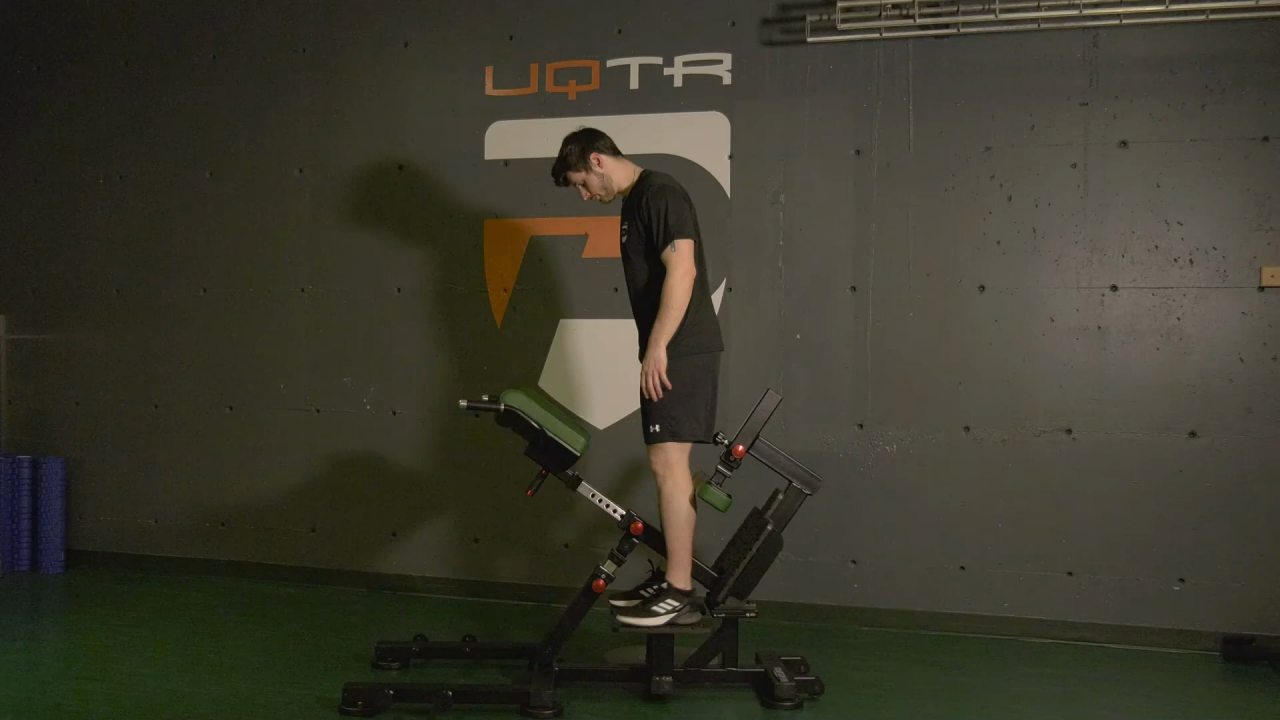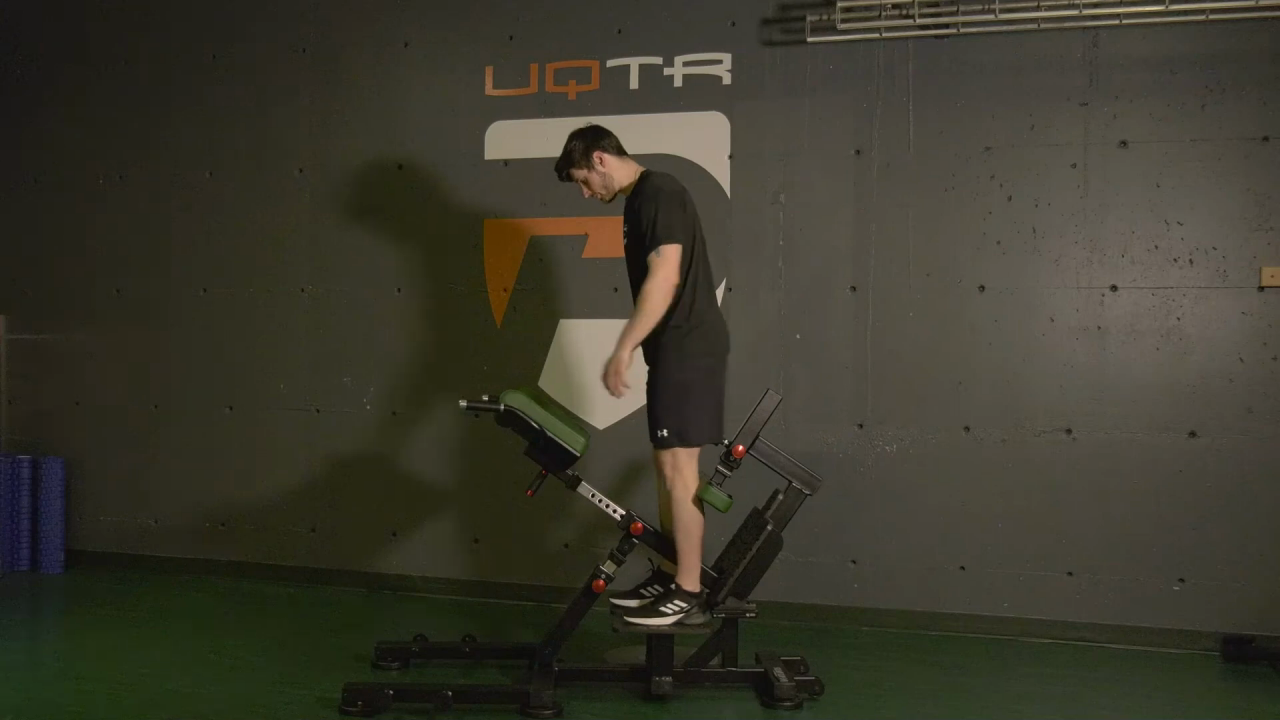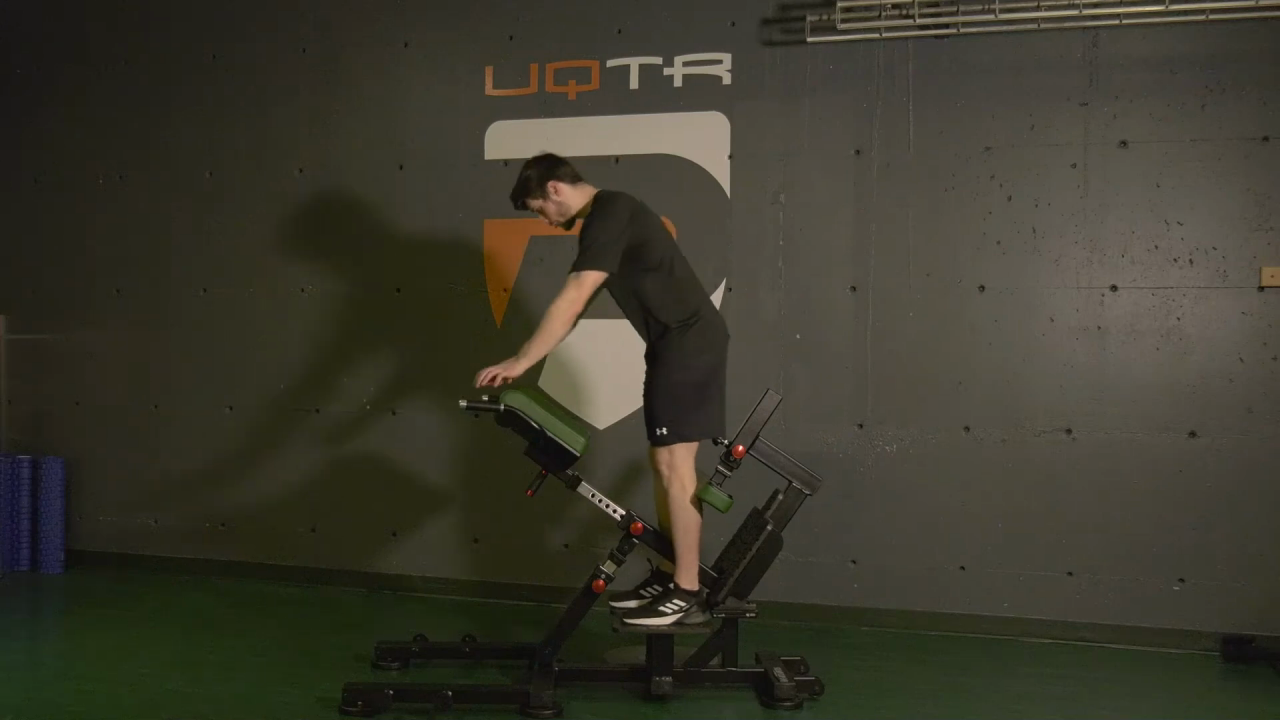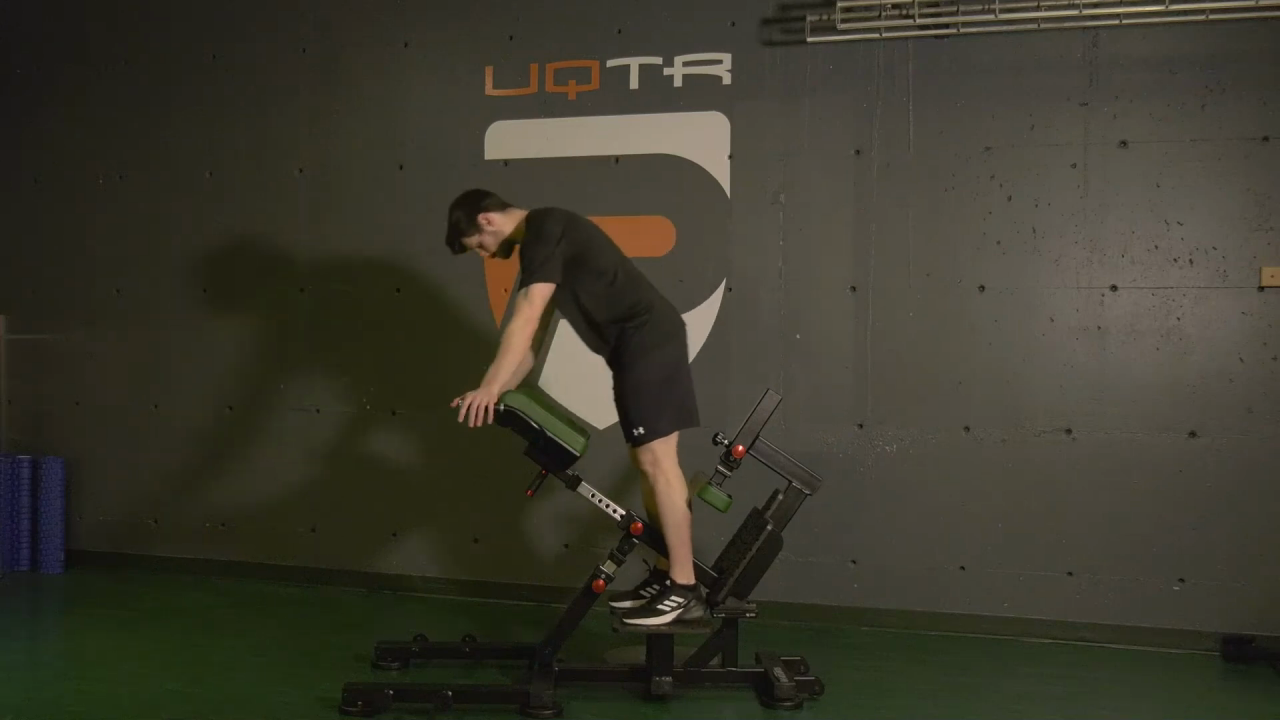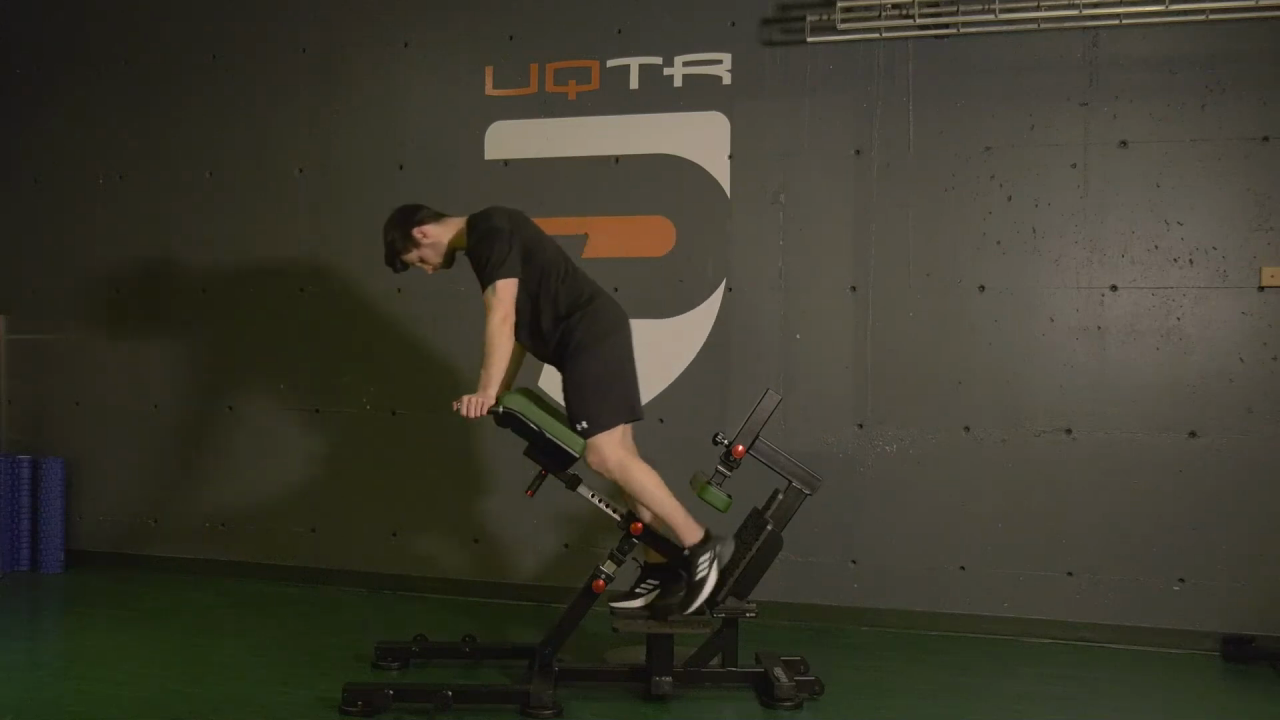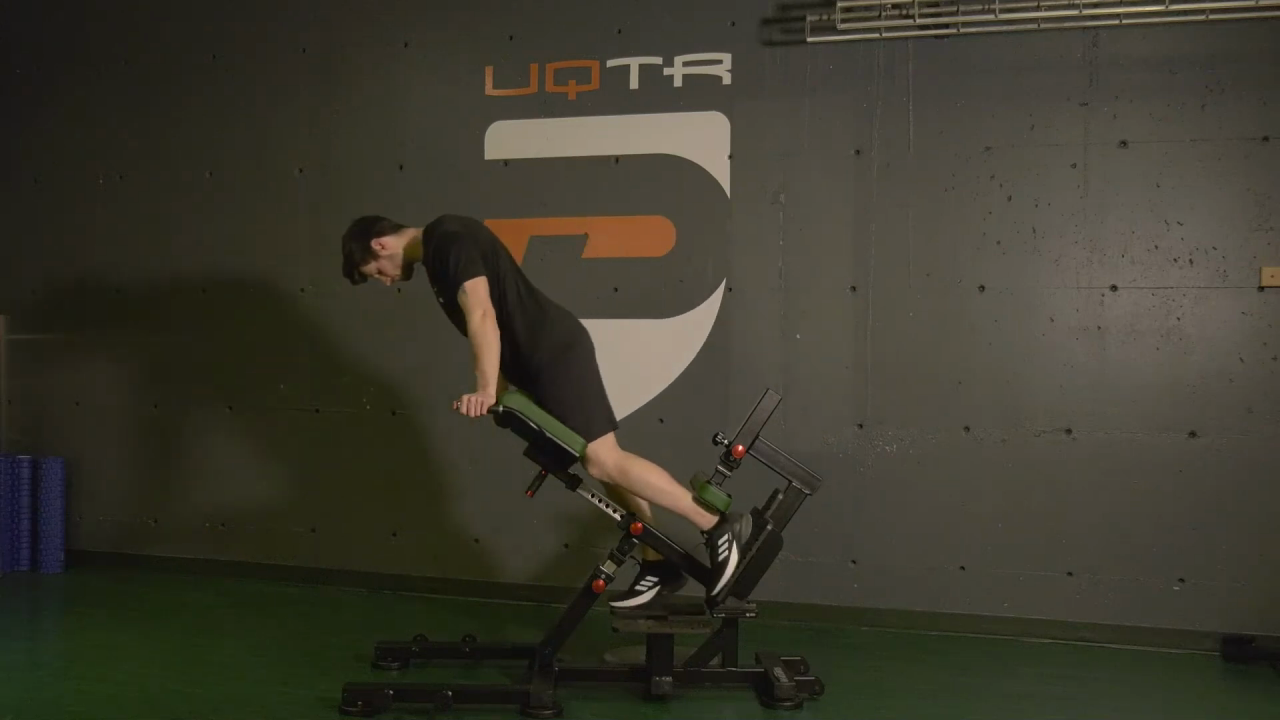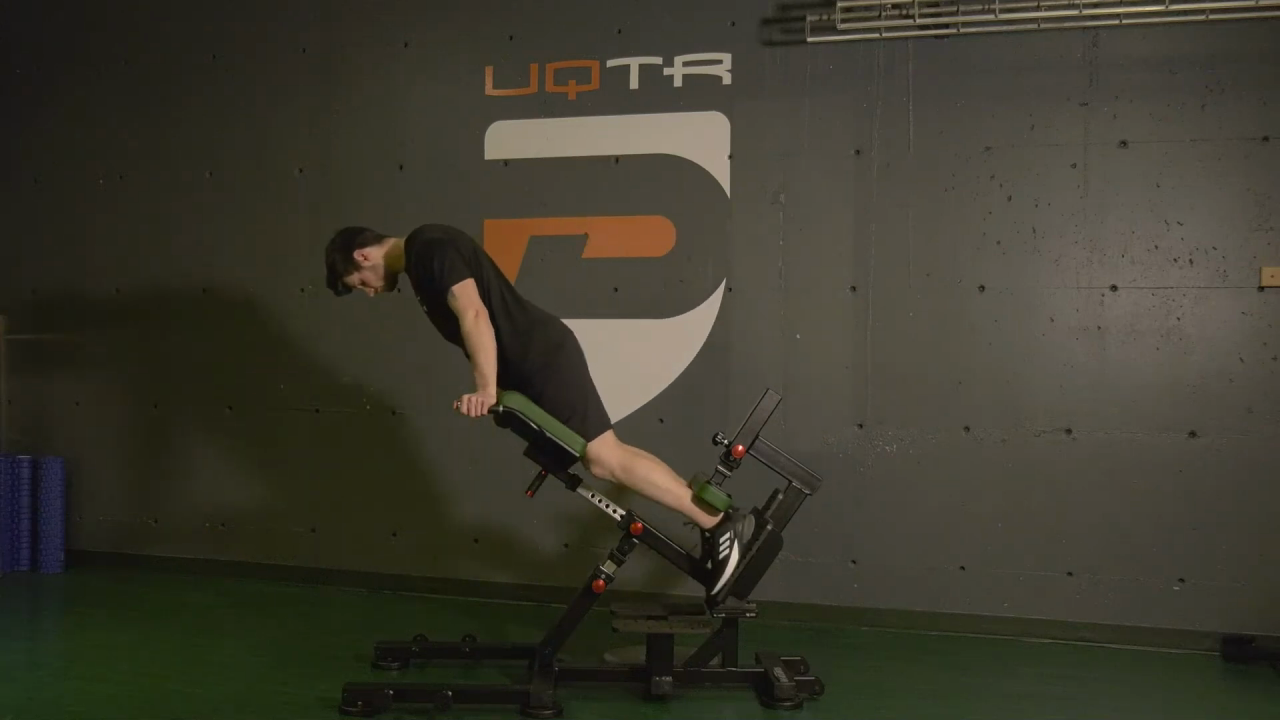
dt=0.4s
person 1, frame 1
left shoulder: (659, 193)
right shoulder: (634, 202)
left elbow: (682, 270)
left wrist: (656, 348)
left hip: (682, 350)
right hip: (668, 350)
left knee: (667, 461)
right knee: (668, 463)
left ankle: (679, 594)
right ankle: (670, 578)
person 1, frame 2
left shoulder: (657, 193)
right shoulder: (641, 199)
left elbow: (665, 277)
left wrist: (624, 348)
right wrist: (633, 347)
left hip: (688, 347)
right hip: (676, 348)
left knee: (677, 464)
right knee: (669, 465)
left ankle: (689, 595)
right ankle: (668, 577)
person 1, frame 3
left shoulder: (609, 216)
right shoulder: (605, 217)
left elbow: (571, 302)
right elbow: (573, 307)
left wrist: (517, 364)
right wrist: (523, 362)
left hip: (689, 342)
right hip: (676, 343)
left knee: (673, 463)
right knee: (665, 463)
left ankle: (688, 594)
right ankle: (669, 575)
person 1, frame 4
left shoulder: (544, 230)
right shoulder: (539, 239)
left elbow: (524, 320)
right elbow: (533, 330)
left wrist: (488, 389)
right wrist: (503, 390)
left hip: (649, 339)
right hip: (639, 344)
left knee: (656, 460)
right knee: (650, 462)
left ankle: (685, 589)
right ankle: (666, 576)
person 1, frame 5
left shoulder: (490, 230)
right shoulder: (479, 244)
left elbow: (502, 317)
right elbow: (516, 322)
left wrist: (486, 391)
right wrist: (499, 391)
left hip: (592, 334)
right hip: (584, 341)
left knee: (606, 455)
right knee: (614, 455)
left ankle: (699, 545)
right ankle: (661, 568)
person 1, frame 6
left shoulder: (446, 238)
right shoulder: (437, 253)
left elbow: (481, 313)
left wrist: (485, 390)
right wrist: (497, 391)
left hip: (554, 354)
right hip: (543, 358)
left knee: (603, 461)
right knee: (603, 460)
left ankle: (719, 525)
right ankle: (657, 564)
person 1, frame 7
left shoulder: (429, 247)
right shoulder: (419, 262)
left elbow: (474, 313)
left wrist: (485, 389)
right wrist: (490, 388)
left hip: (542, 356)
right hip: (532, 361)
left knee: (605, 459)
right knee: (606, 454)
left ankle: (720, 523)
right ankle: (711, 514)
